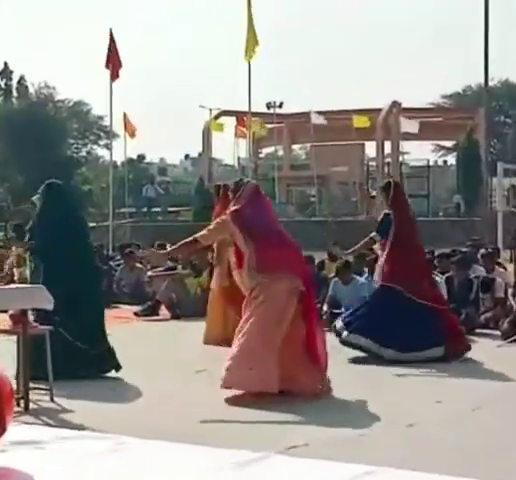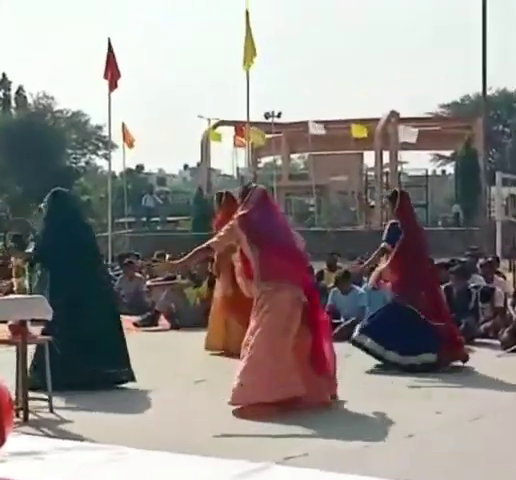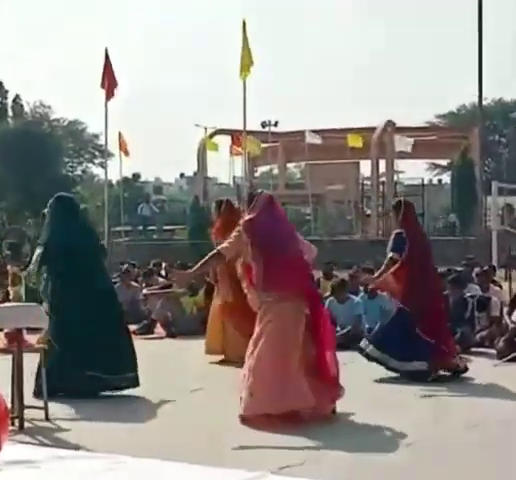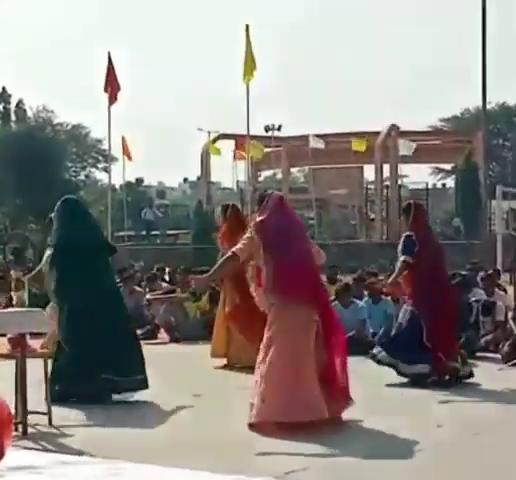
dt=0.1s
person 1, frame 1
left shoulder: (233, 218)
right shoulder: (263, 216)
left elbow: (200, 240)
right elbow: (279, 241)
left wrist: (168, 253)
left hip: (267, 281)
right hip: (289, 278)
left knee: (257, 331)
right knee: (289, 331)
left ankle: (257, 382)
right ankle: (304, 380)
person 1, frame 2
left shoulder: (240, 224)
right shoulder: (276, 221)
left elbow: (210, 247)
right elbow: (299, 243)
left wrist: (180, 264)
left hip: (272, 290)
right hip: (293, 287)
left knee: (264, 342)
right knee: (295, 340)
left ankle: (263, 396)
right ankle: (313, 391)
person 1, frame 3
left shoulder: (247, 231)
right shoulder: (284, 229)
left elbow: (221, 254)
right elbow: (310, 252)
left wrist: (192, 273)
left hip: (273, 299)
right hip: (297, 296)
left knee: (268, 350)
right knee: (297, 349)
left ankle: (267, 406)
right ankle: (314, 402)
person 1, frame 4
left shoulder: (260, 232)
right shoulder: (294, 231)
left elbow: (236, 256)
right elbow: (319, 257)
left wrist: (209, 278)
left hip: (283, 304)
right hip: (308, 302)
left knee: (278, 357)
right knee: (305, 355)
left ankle: (276, 413)
right ankle: (323, 408)
person 2, frame 1
left shoulder: (44, 222)
right shoulder: (76, 219)
left elbow: (32, 249)
left hip: (57, 281)
right hip: (84, 277)
left knee: (51, 321)
right knee: (85, 318)
left ankle: (42, 368)
right ankle: (92, 362)
person 2, frame 2
left shoulder: (51, 231)
right shoulder: (83, 228)
left elbow: (36, 258)
right elbow: (94, 257)
left hip: (64, 289)
right hip: (92, 287)
left knee: (59, 331)
right knee: (97, 327)
left ankle: (44, 377)
right ankle: (106, 373)
person 2, frame 3
left shoulder: (54, 237)
right shoulder: (86, 233)
left elbow: (39, 261)
right elbow: (101, 253)
left hip: (67, 295)
right hip: (95, 291)
left knee: (64, 337)
right knee: (102, 332)
left ankle: (57, 384)
right ankle: (108, 377)
person 2, frame 4
left shoulder: (63, 240)
right shoulder: (93, 235)
left elbow: (49, 262)
right elbow: (113, 252)
left hip: (76, 297)
right hip: (103, 294)
left knee: (75, 340)
right knee: (111, 334)
left ankle: (67, 388)
right ankle: (118, 380)
person 3, frame 1
left shoulder: (388, 217)
right shoulder: (406, 216)
left elbow: (373, 239)
right elbow: (404, 244)
left wrist: (350, 252)
left hip: (400, 271)
right hip: (414, 267)
person 3, frame 2
left shoulder: (395, 226)
right shoulder: (413, 225)
left elbow: (384, 249)
right elbow: (419, 253)
left wrist: (365, 266)
left hip: (407, 280)
right hip: (421, 276)
left knee: (404, 316)
person 3, frame 3
left shoulder: (400, 235)
right shoulder: (418, 234)
left elbow: (393, 260)
right elbow: (420, 262)
left wrist: (377, 278)
left hip: (414, 288)
right hip: (427, 285)
left knee: (407, 324)
right knee: (429, 323)
person 3, frame 4
left shoulder: (410, 238)
right shoulder: (428, 237)
left elbow: (406, 263)
right elbow: (434, 265)
left wrist: (392, 281)
left hip: (423, 291)
right hip: (437, 289)
left knee: (426, 328)
right knee: (440, 327)
person 4, frame 1
left shoulder: (222, 210)
left elbow: (221, 237)
left wrist: (216, 256)
left hip: (227, 259)
left knee: (228, 294)
right knee: (222, 295)
left ankle: (231, 335)
right ankle: (226, 334)
person 4, frame 2
left shoulder: (223, 218)
right shoulder: (235, 218)
left wrist: (216, 264)
left hip: (229, 268)
right hip: (233, 266)
left knee: (231, 303)
left ankle: (234, 345)
right ankle: (231, 344)
person 4, frame 3
left shoulder: (222, 227)
right shoulder: (234, 226)
left wrist: (214, 271)
left hip: (228, 274)
right hip: (235, 273)
left knee: (231, 311)
right knee: (235, 310)
left ankle: (234, 352)
right ankle: (232, 352)
person 4, frame 4
left shoulder: (228, 231)
right shoulder: (241, 230)
left wrist: (223, 277)
left hip: (235, 279)
right hip: (241, 278)
left knee: (235, 315)
right knee: (237, 316)
right ankle: (234, 356)
